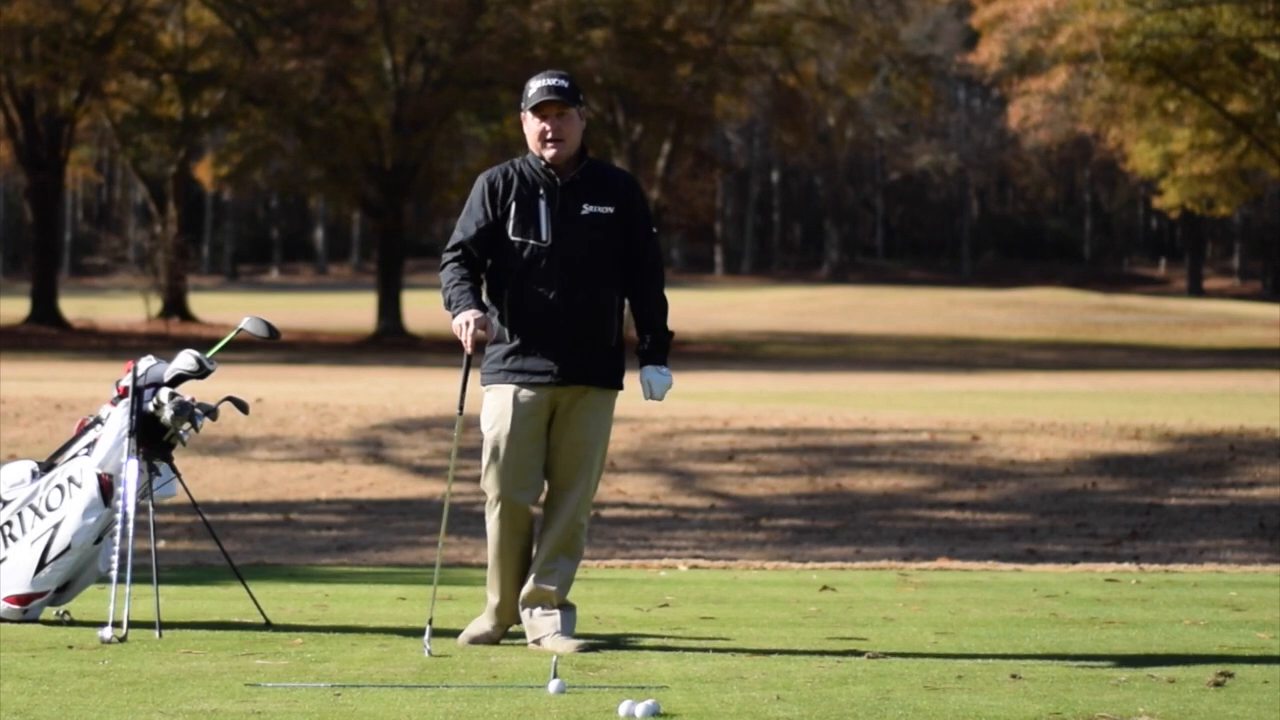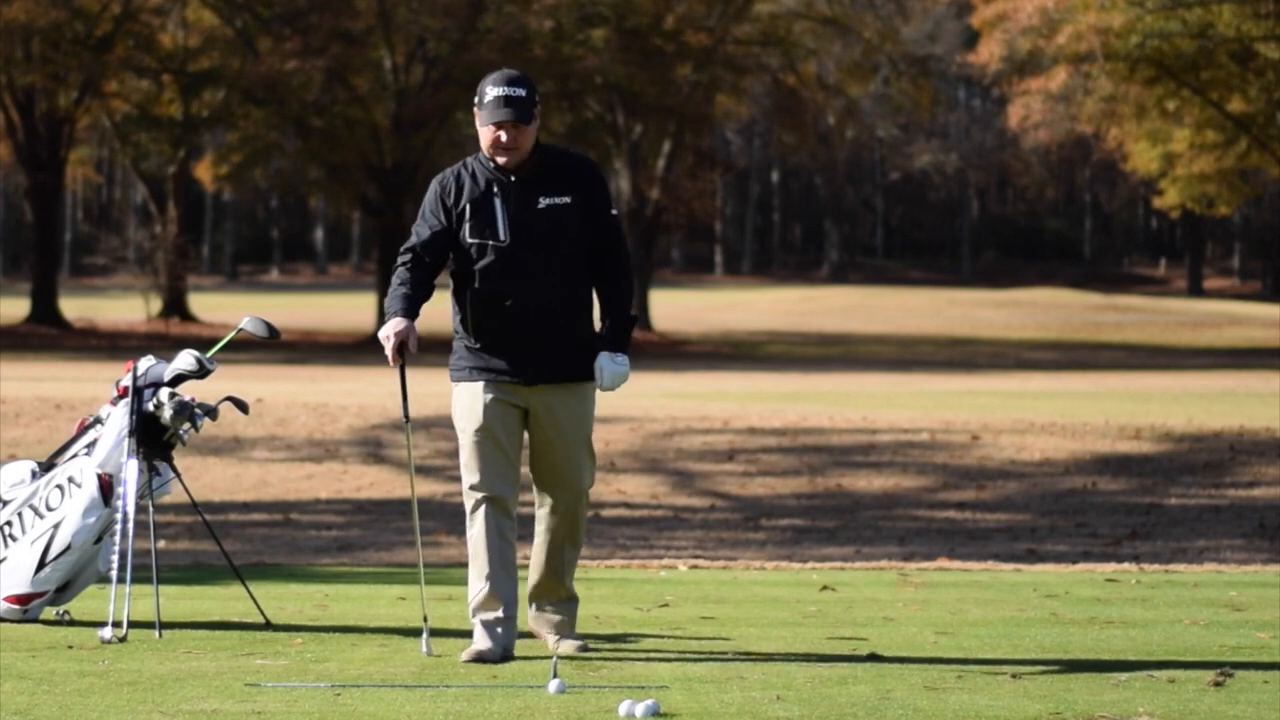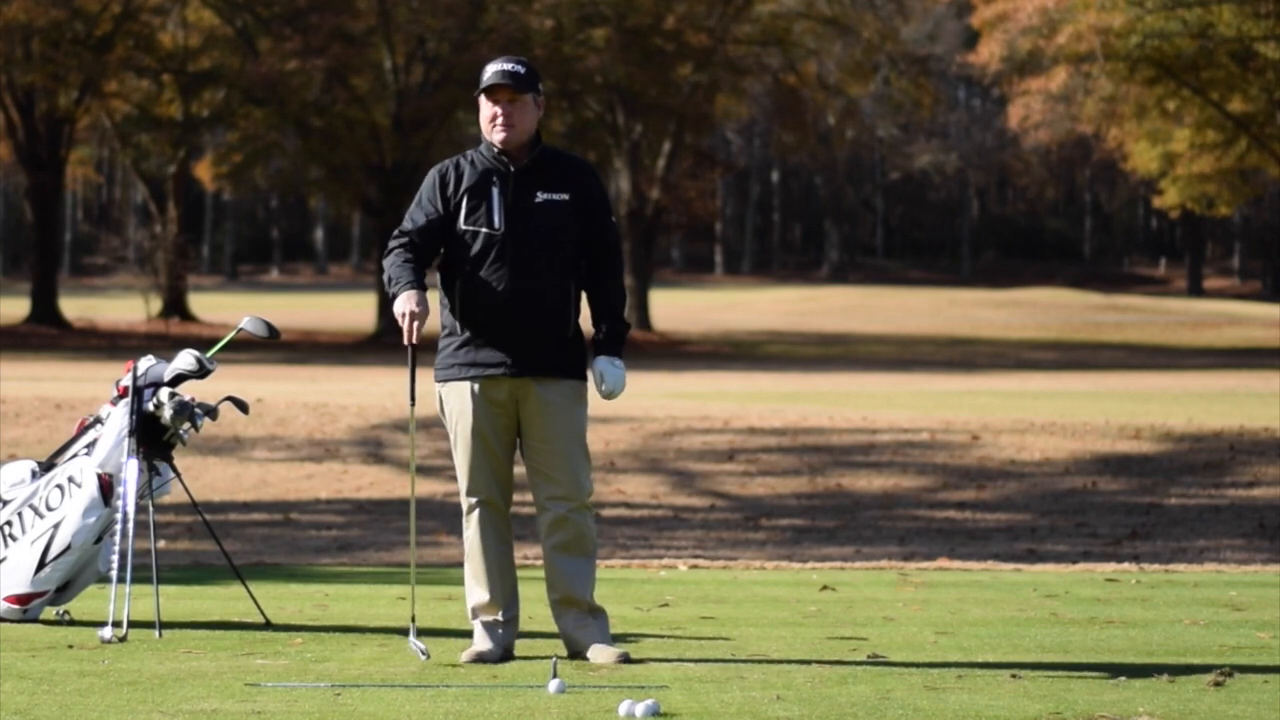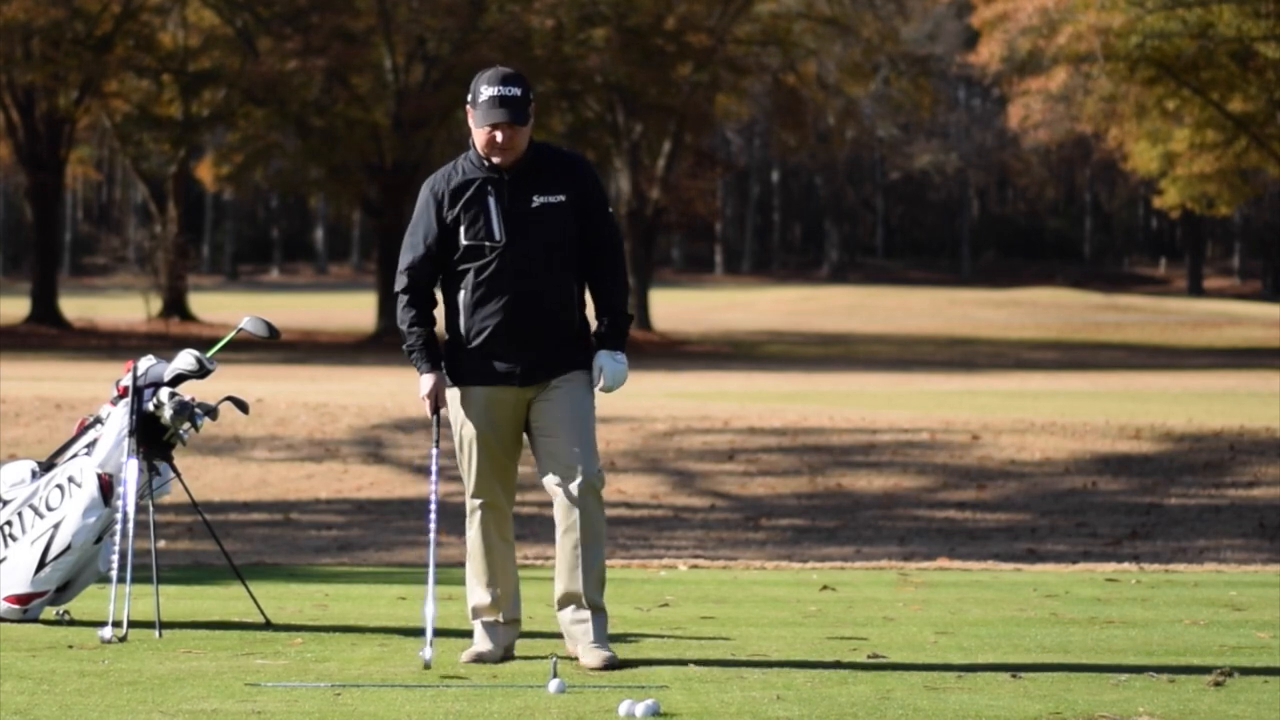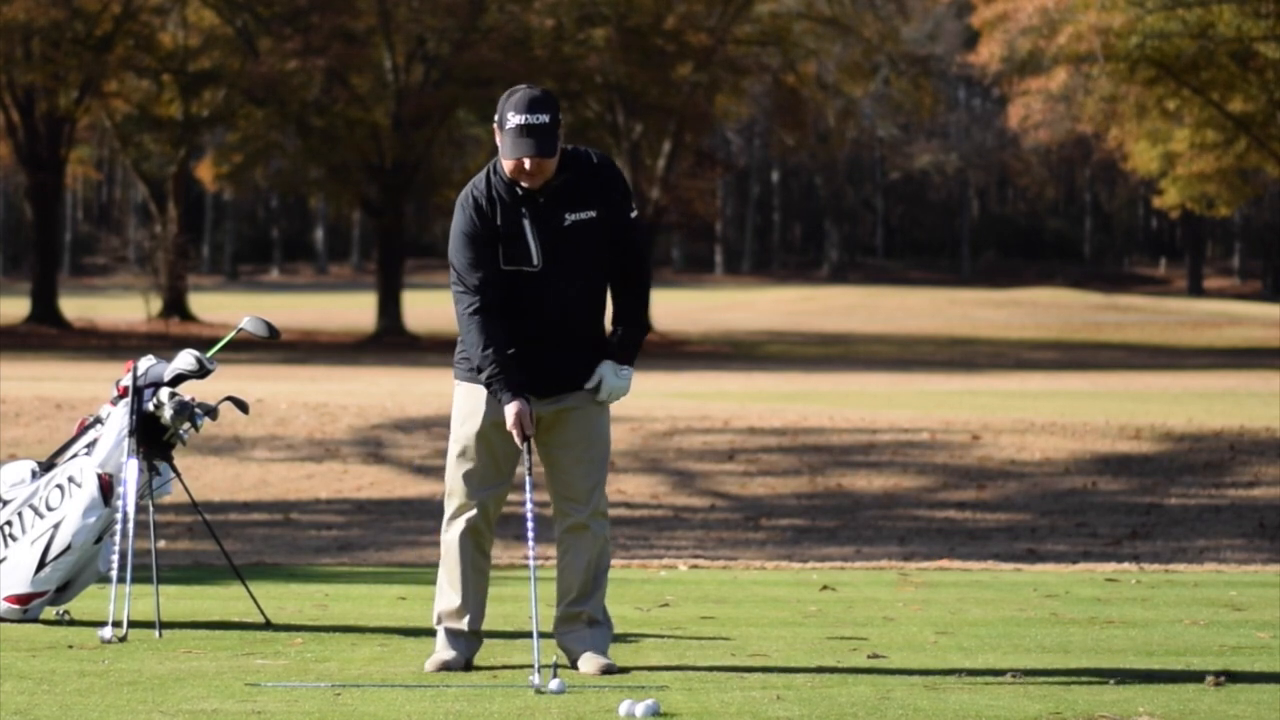
dt=1s
person 1, frame 1
left shoulder: (619, 190)
right shoulder: (498, 185)
left elbow: (645, 277)
right elbow: (459, 256)
left wrist: (654, 353)
right wrist: (465, 305)
left hip: (591, 375)
right hip: (514, 367)
left knee: (571, 498)
right knee: (508, 493)
left ankle: (546, 612)
right ankle: (503, 605)
person 1, frame 2
left shoulder: (579, 177)
right shoulder: (453, 186)
left elbow: (612, 261)
right elbow: (419, 258)
left wrist: (615, 338)
right wrist: (400, 313)
left hip: (566, 369)
right hip: (484, 369)
left knee: (567, 494)
right knee: (488, 496)
left ankle: (551, 610)
right ankle: (493, 626)
person 1, frame 3
left shoulder: (575, 178)
right shoulder: (451, 177)
left elbow: (605, 268)
right elbow: (406, 243)
left wrist: (610, 346)
right wrist: (406, 287)
left hip: (555, 368)
right hip: (471, 366)
left knee: (567, 498)
right knee: (482, 500)
left ankle: (583, 626)
right ankle: (493, 627)
person 1, frame 4
left shoulder: (571, 174)
right shoulder: (444, 188)
left elbow: (605, 259)
right elbow: (412, 283)
left wrist: (612, 339)
right wrist: (426, 364)
left hip: (562, 368)
right hip: (477, 373)
left knee: (577, 485)
right knee: (486, 502)
left ankle: (584, 627)
right ankle: (494, 628)
person 1, frame 5
left shoulder: (600, 179)
right shoulder: (478, 201)
left elbow: (632, 267)
right elbow: (475, 305)
left wrist: (622, 352)
right wrist: (506, 392)
left hip: (579, 380)
right hip: (492, 378)
left knee: (585, 508)
right knee: (470, 502)
left ankle: (584, 635)
right ankle: (456, 635)
